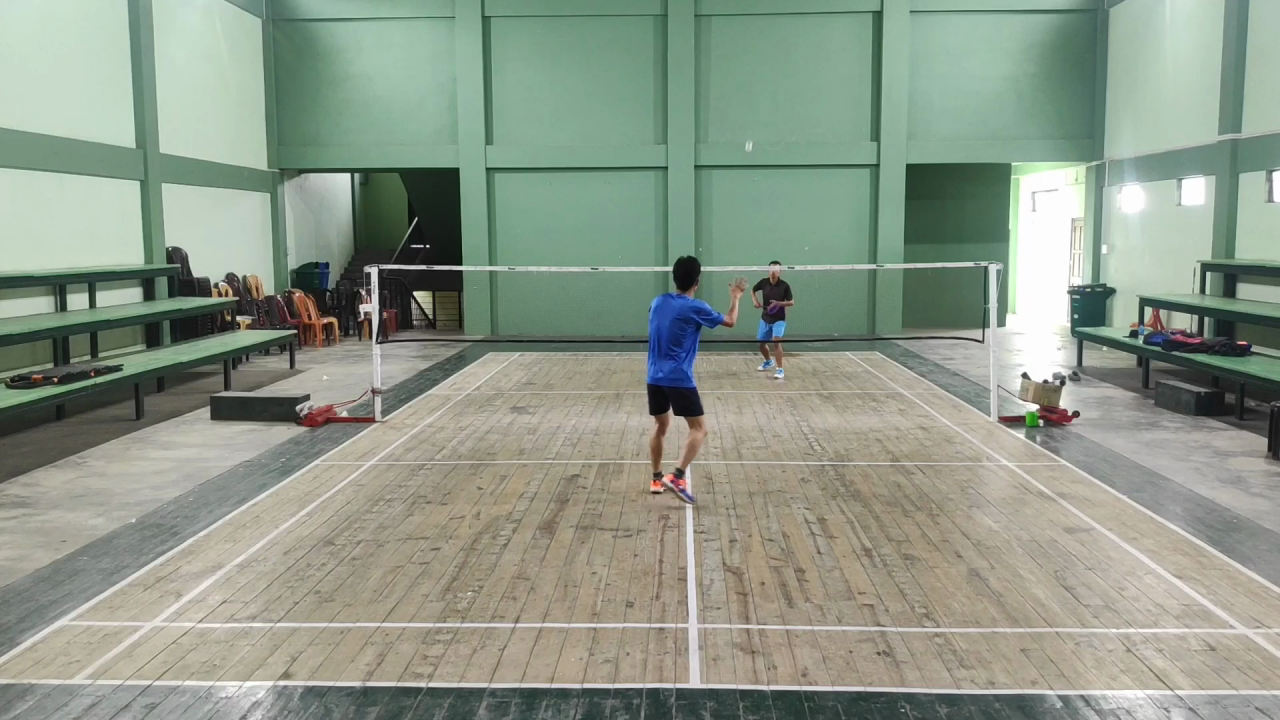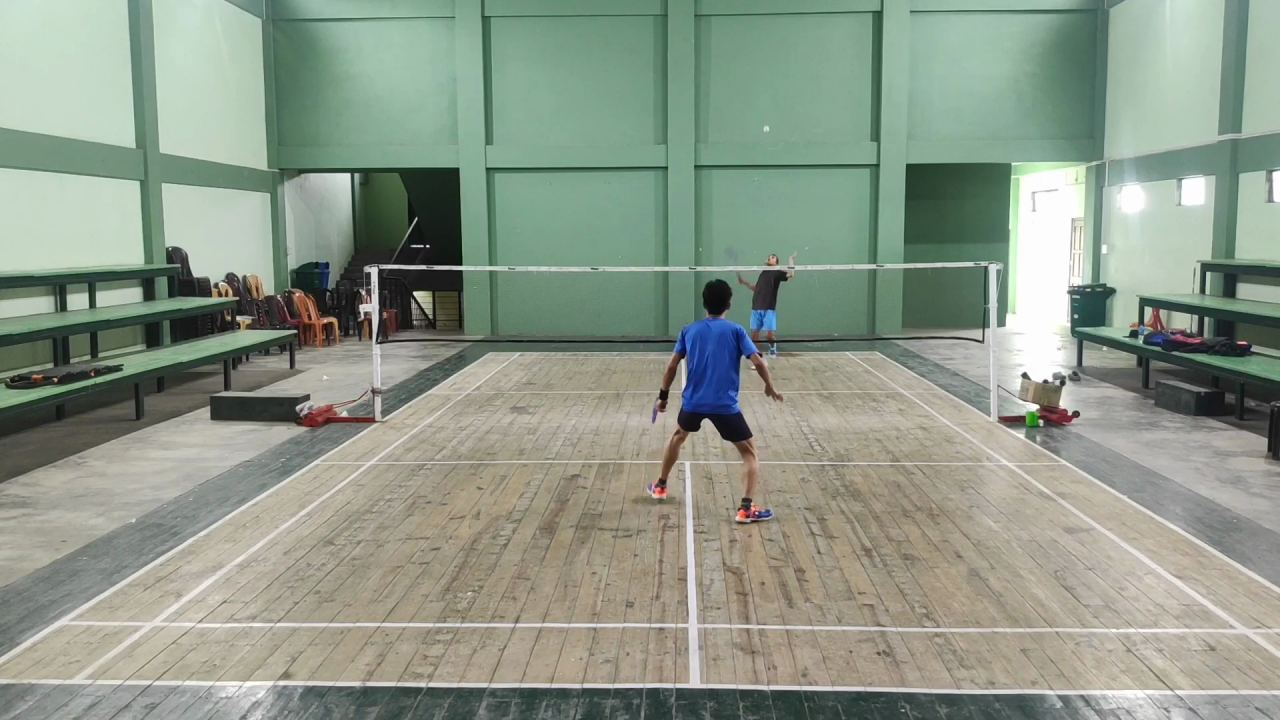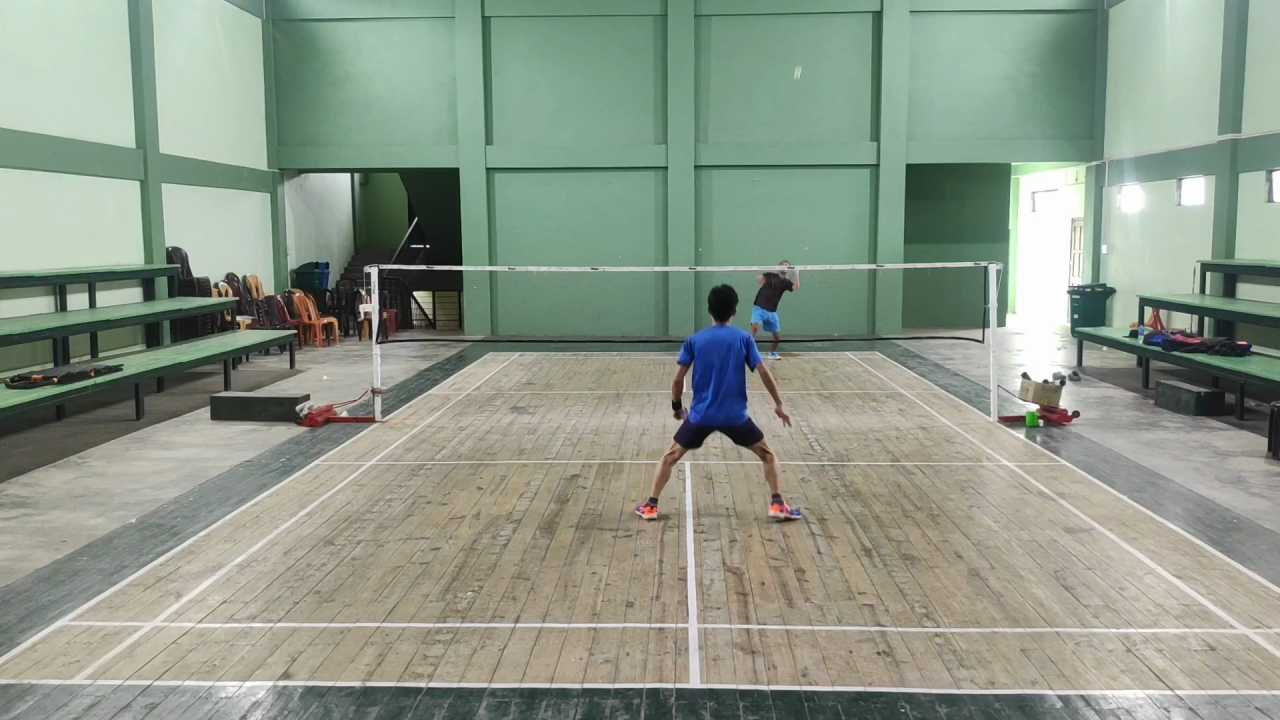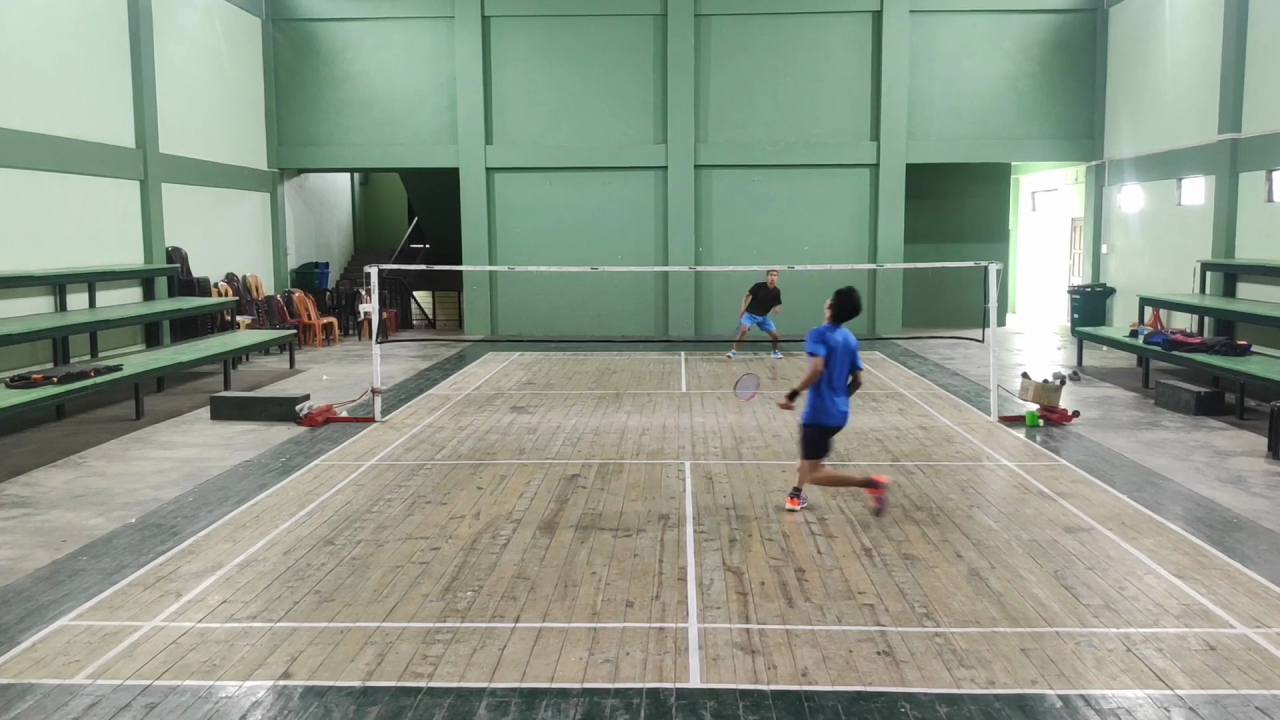
dt=0.5s
person 1, frame 1
left shoulder: (658, 302)
right shoulder: (697, 308)
right elbow: (730, 322)
right wrist: (736, 296)
left hip: (653, 377)
right hip: (679, 379)
left knee: (660, 426)
right knee: (698, 428)
left ankle: (658, 479)
right ankle: (677, 476)
person 1, frame 2
left shoulder: (689, 330)
right shoulder: (735, 330)
left elbow: (672, 366)
right elbow: (757, 362)
left wrist: (663, 396)
right wrist: (770, 386)
left hip: (692, 402)
right hip: (724, 404)
left knee: (678, 436)
right knee: (749, 452)
left ankle: (660, 486)
right ankle: (746, 508)
person 1, frame 3
left shoulder: (695, 340)
right shoulder: (745, 339)
left elbow: (678, 378)
right elbow: (764, 373)
left wrist: (676, 405)
right wrist: (779, 404)
left hip: (701, 416)
right hip: (735, 416)
left knee: (671, 456)
right knee: (767, 454)
left ankle: (651, 505)
right ankle: (777, 505)
person 1, frame 4
left shoulder: (818, 334)
right shoulder: (849, 340)
left elbow: (816, 369)
right elbow: (857, 381)
left wrist: (792, 395)
left hip: (819, 413)
right hip: (839, 412)
left knee: (814, 474)
left ankle: (873, 484)
right ankle: (796, 496)
